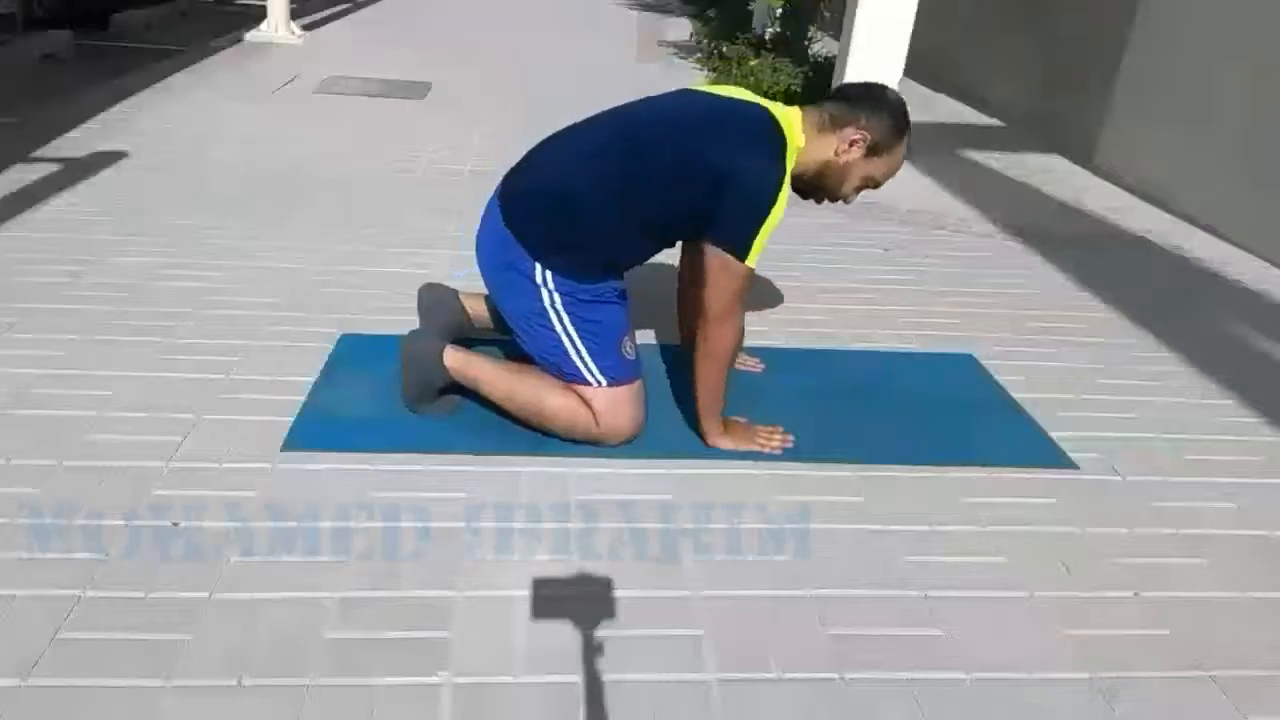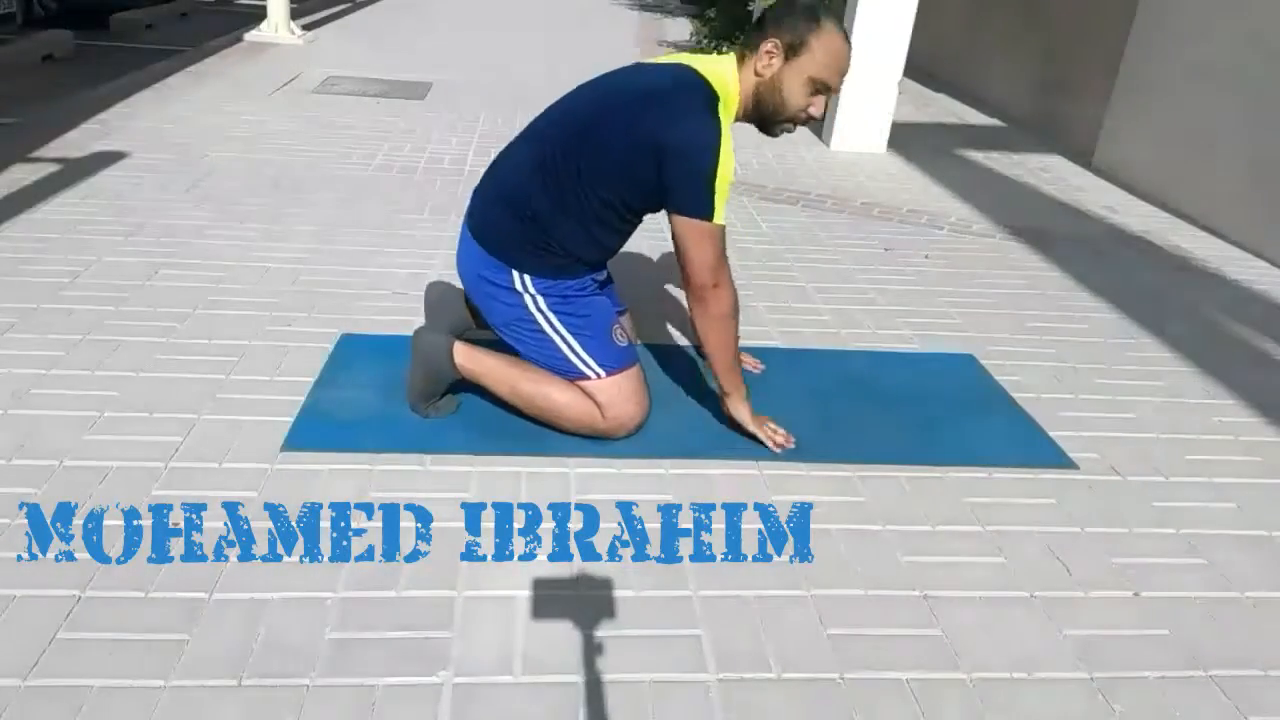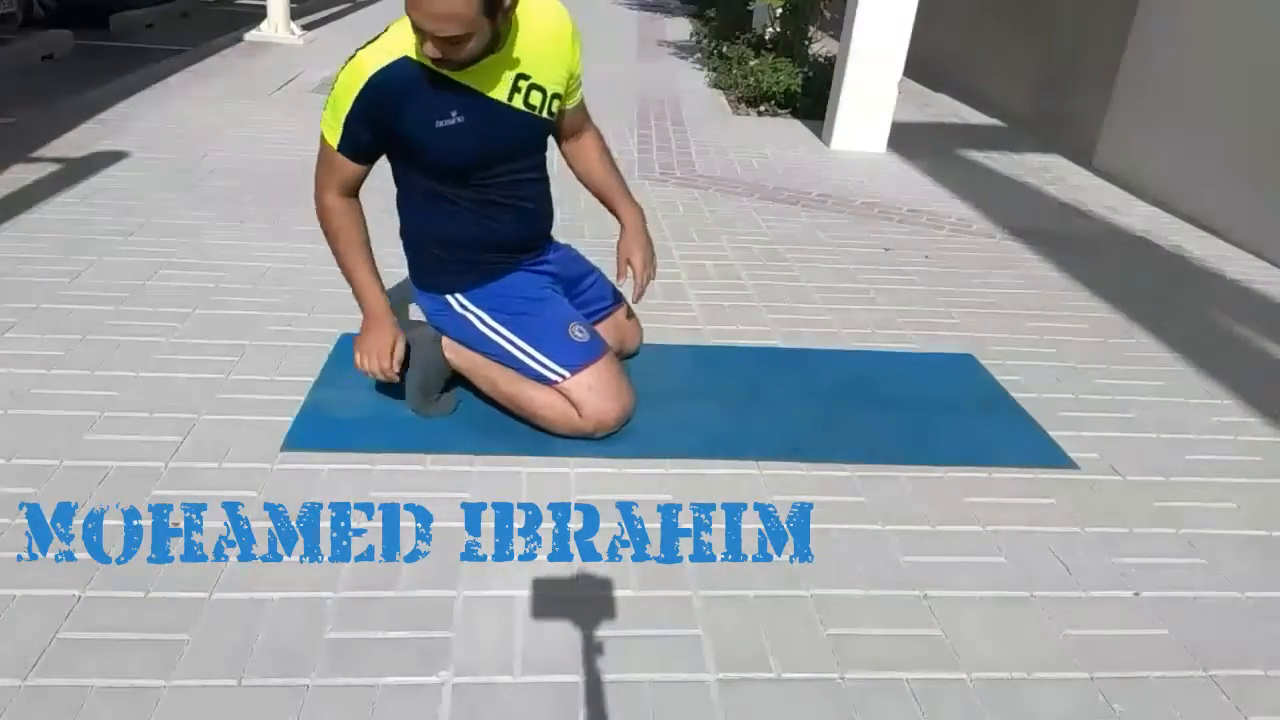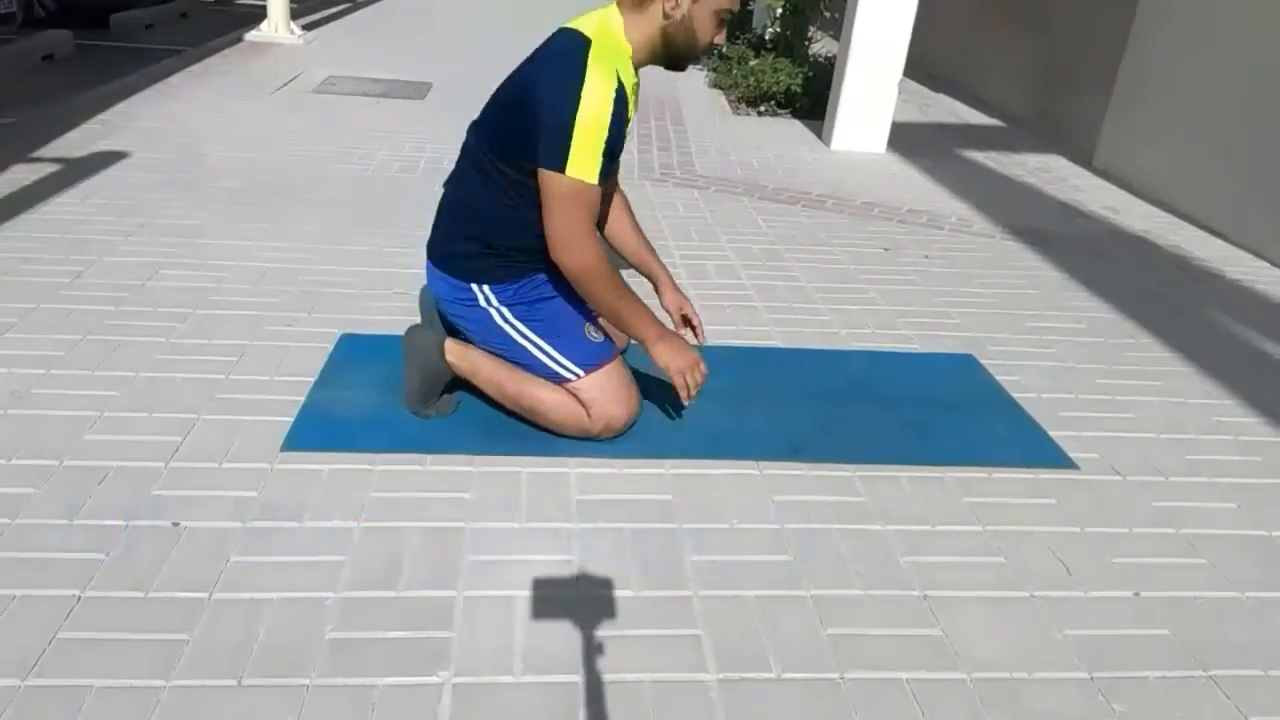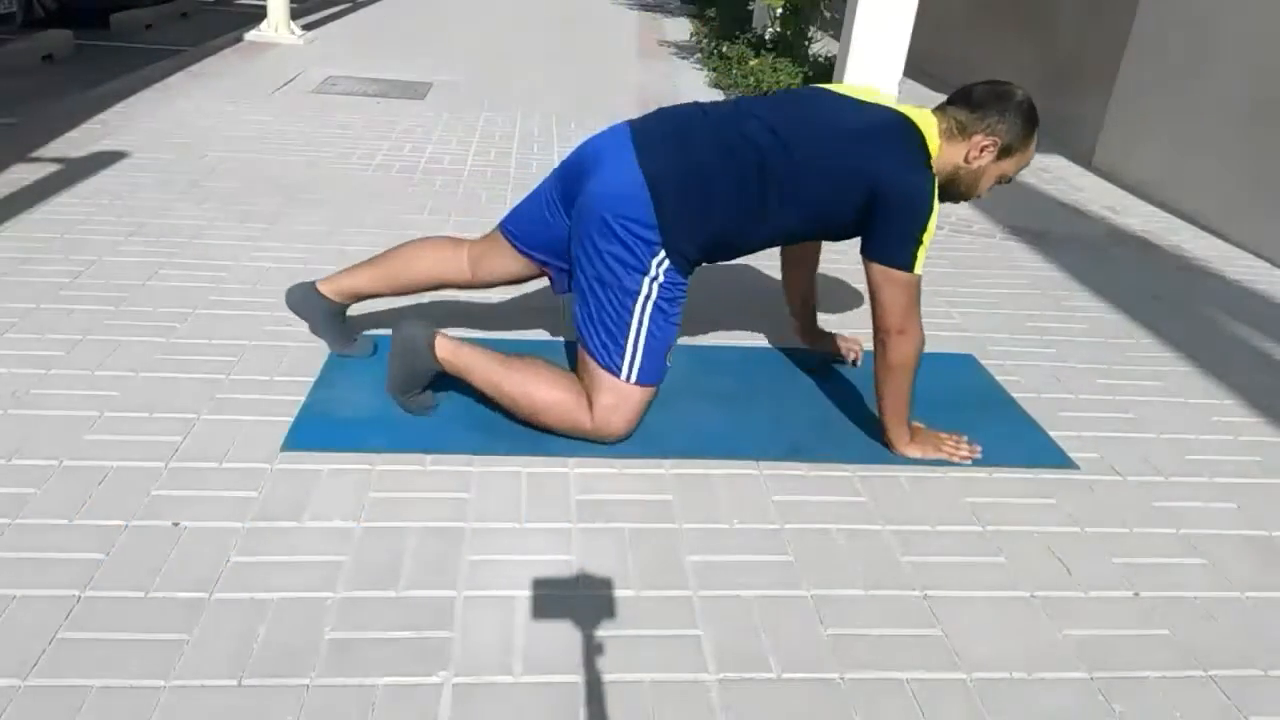
dt=1s
person 1, frame 1
left shoulder: (753, 122)
right shoulder: (760, 173)
left elbow: (697, 252)
right elbow: (720, 314)
left wrist: (698, 347)
right wrist: (714, 426)
left hip: (527, 215)
right hip: (540, 250)
left knee: (600, 339)
right knee: (615, 418)
left ankle: (458, 310)
right ankle: (448, 359)
person 1, frame 2
left shoulder: (693, 81)
right shoulder: (697, 121)
left elbow: (695, 229)
right elbow: (709, 284)
left wrist: (713, 339)
right wrist: (734, 395)
left hip: (533, 242)
right hip: (517, 264)
left knee: (621, 341)
right knee: (623, 409)
left ankle: (482, 310)
right ankle: (457, 355)
person 1, frame 3
right shoulder: (376, 78)
left elbow: (577, 134)
right elbow: (335, 194)
left wrist: (631, 218)
right wrist: (378, 315)
left hip: (541, 251)
right hip: (469, 280)
left knee: (624, 336)
right knee: (607, 408)
left ankle: (481, 339)
right ankle: (450, 349)
person 1, frame 4
left shoulder: (613, 60)
right shoulder: (585, 78)
left elbow: (606, 200)
right elbow: (572, 246)
left wrist: (666, 285)
right wrist: (657, 339)
left hip: (525, 254)
right hip: (485, 275)
left knee: (610, 336)
right knee: (612, 409)
left ankle: (457, 318)
right ankle: (448, 353)
person 1, frame 5
left shoulder: (875, 123)
right shoulder: (908, 180)
right elbow: (897, 330)
left wrist: (807, 328)
right wrist: (900, 434)
left hip: (619, 153)
right hip: (642, 219)
left knee: (480, 259)
right knee: (605, 414)
left ankle: (323, 295)
right ankle: (436, 350)
